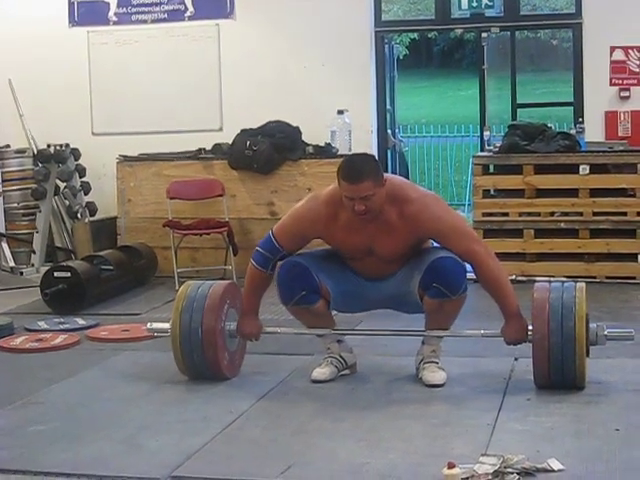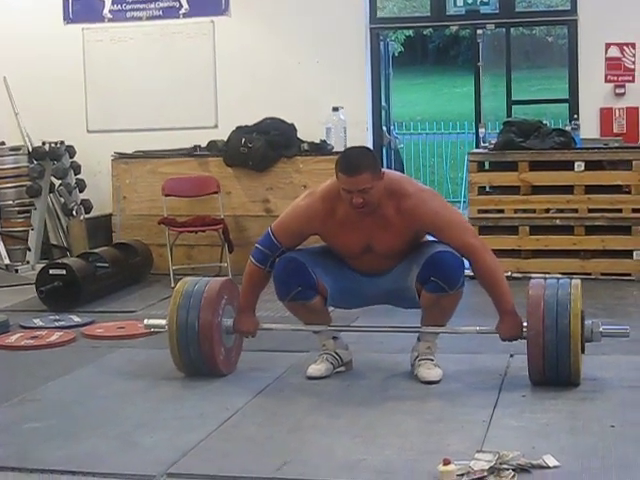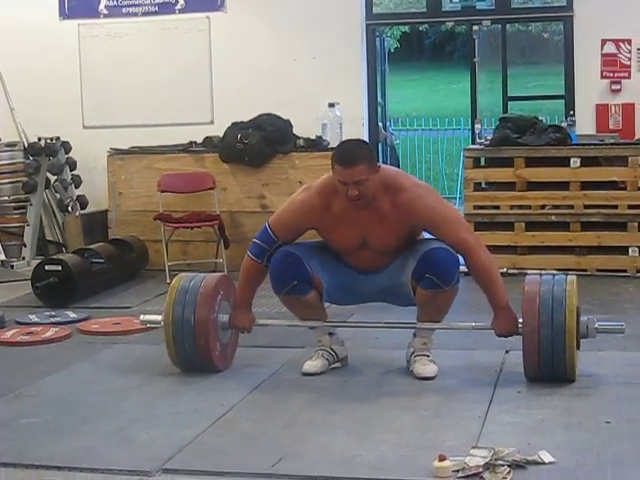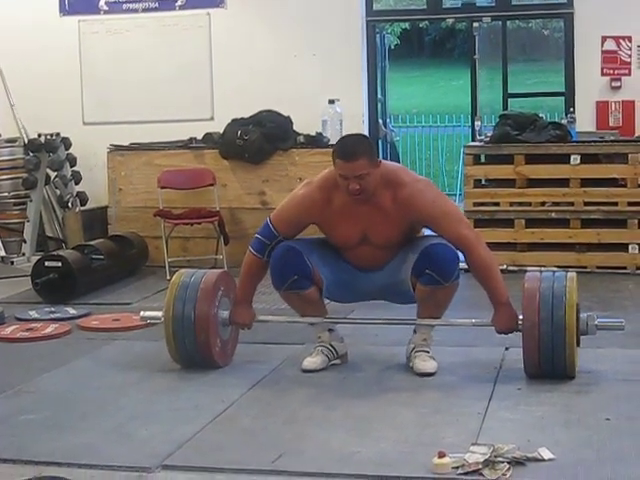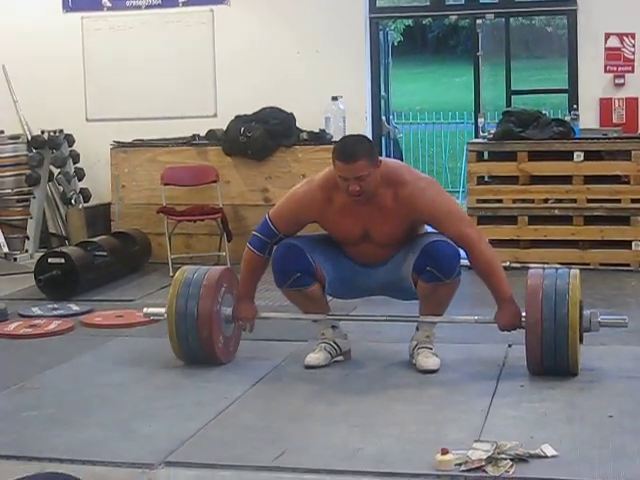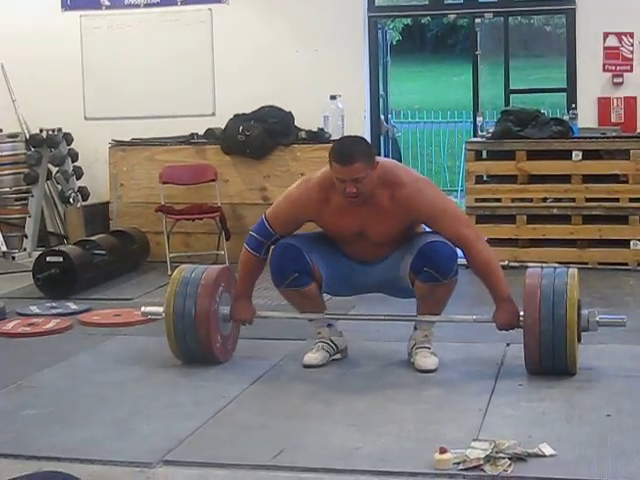
dt=0.3s
person 1, frame 1
left shoulder: (417, 206)
right shoulder: (319, 209)
left elbow: (480, 255)
right elbow: (266, 252)
left wrist: (513, 317)
right wrist: (249, 314)
left hip: (408, 280)
right hip: (351, 280)
left knee: (449, 270)
right knee: (291, 275)
left ankle: (429, 353)
right ankle: (338, 351)
person 1, frame 2
left shoulder: (415, 201)
right shoulder: (316, 205)
left elbow: (476, 250)
right elbow: (265, 251)
left wrist: (508, 313)
right wrist: (245, 311)
left hip: (406, 276)
right hip: (347, 276)
left knee: (447, 263)
right knee: (288, 271)
left ankle: (425, 349)
right ankle: (333, 348)
person 1, frame 3
left shoulder: (411, 195)
right shoulder: (313, 199)
left elbow: (471, 247)
right elbow: (262, 246)
left wrist: (502, 310)
right wrist: (242, 306)
left hip: (401, 274)
right hip: (344, 274)
left knee: (442, 260)
right knee: (284, 265)
left ankle: (420, 346)
right ankle: (328, 344)
person 1, frame 4
left shoulder: (412, 191)
right shoulder: (314, 195)
left elbow: (471, 243)
right elbow: (264, 242)
left wrist: (502, 306)
right wrist: (242, 303)
left hip: (401, 273)
right hip: (343, 273)
left knee: (442, 257)
right knee: (285, 261)
left ankle: (421, 343)
right ankle: (328, 341)
person 1, frame 5
left shoulder: (413, 189)
right shoulder: (314, 193)
left elbow: (472, 240)
right elbow: (263, 237)
left wrist: (505, 302)
right wrist: (245, 299)
left hip: (402, 268)
right hip: (346, 268)
left knee: (443, 253)
right knee: (287, 257)
left ankle: (423, 339)
right ankle: (331, 337)
person 1, frame 6
left shoulder: (409, 189)
right shoulder: (310, 192)
left elbow: (470, 239)
right elbow: (259, 237)
left wrist: (504, 302)
right wrist: (242, 298)
left hip: (400, 263)
right hip: (343, 264)
left knee: (440, 253)
right knee: (284, 257)
left ankle: (422, 338)
right ankle: (328, 336)
